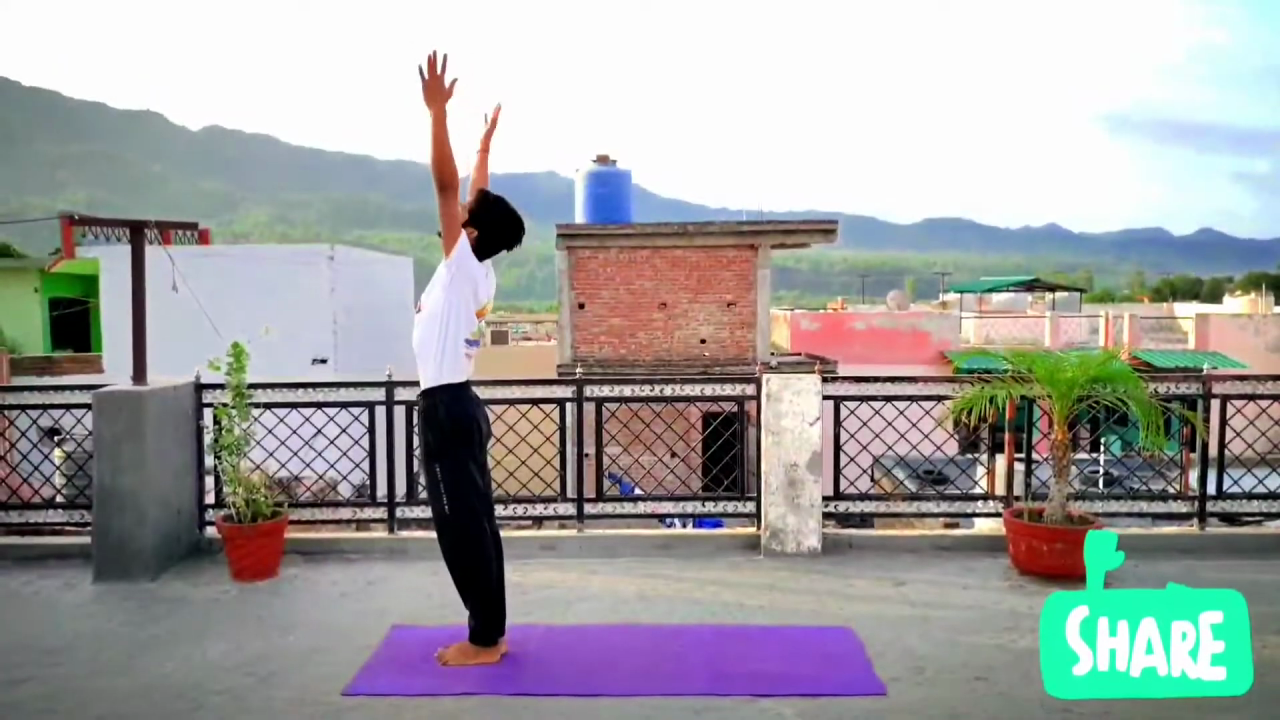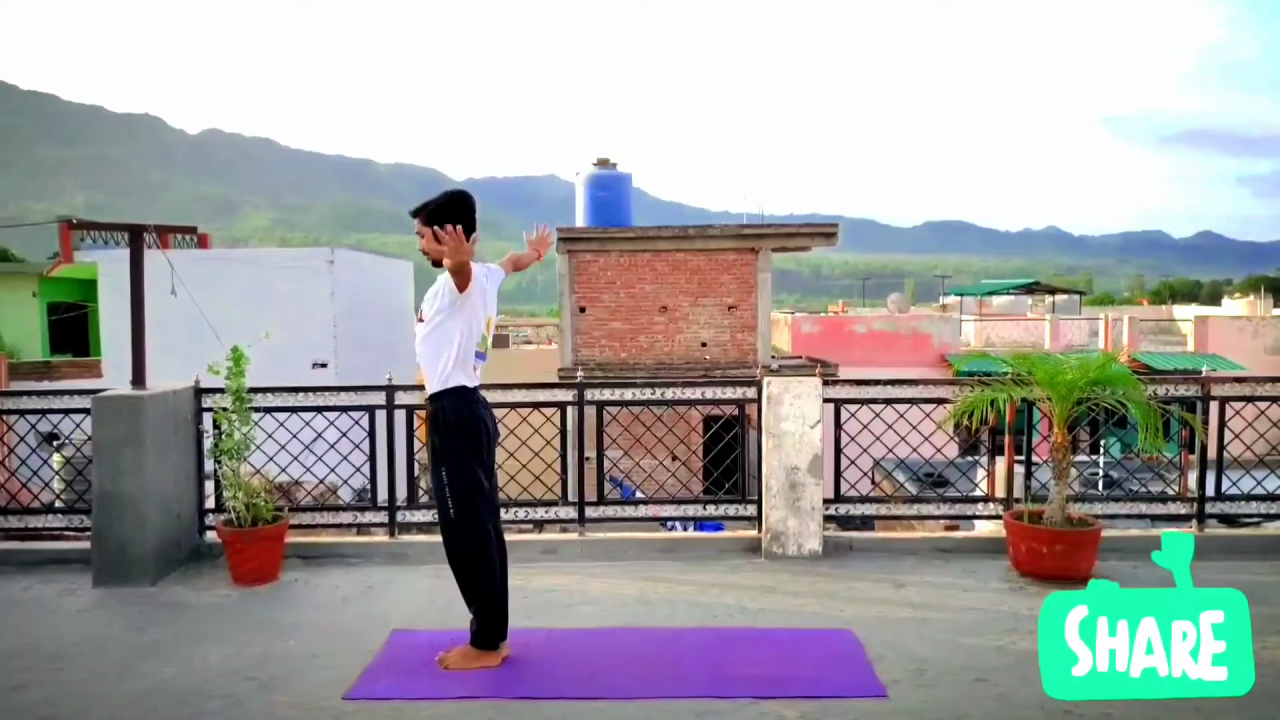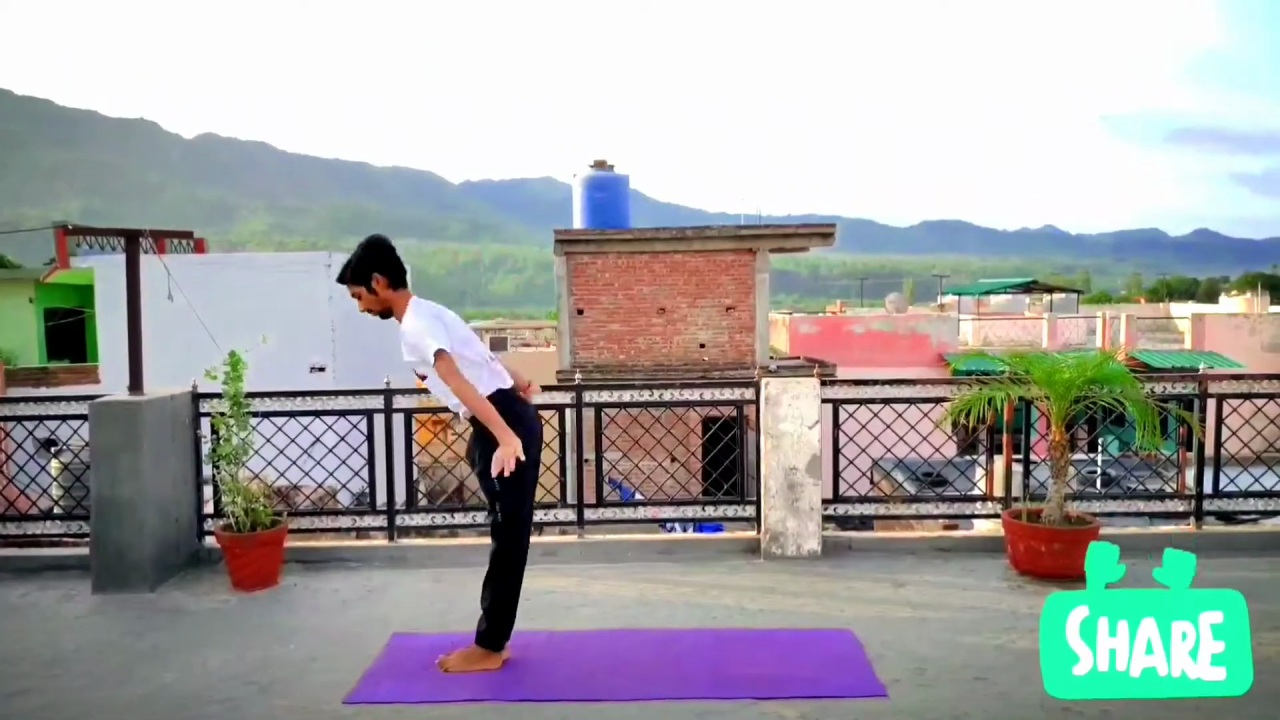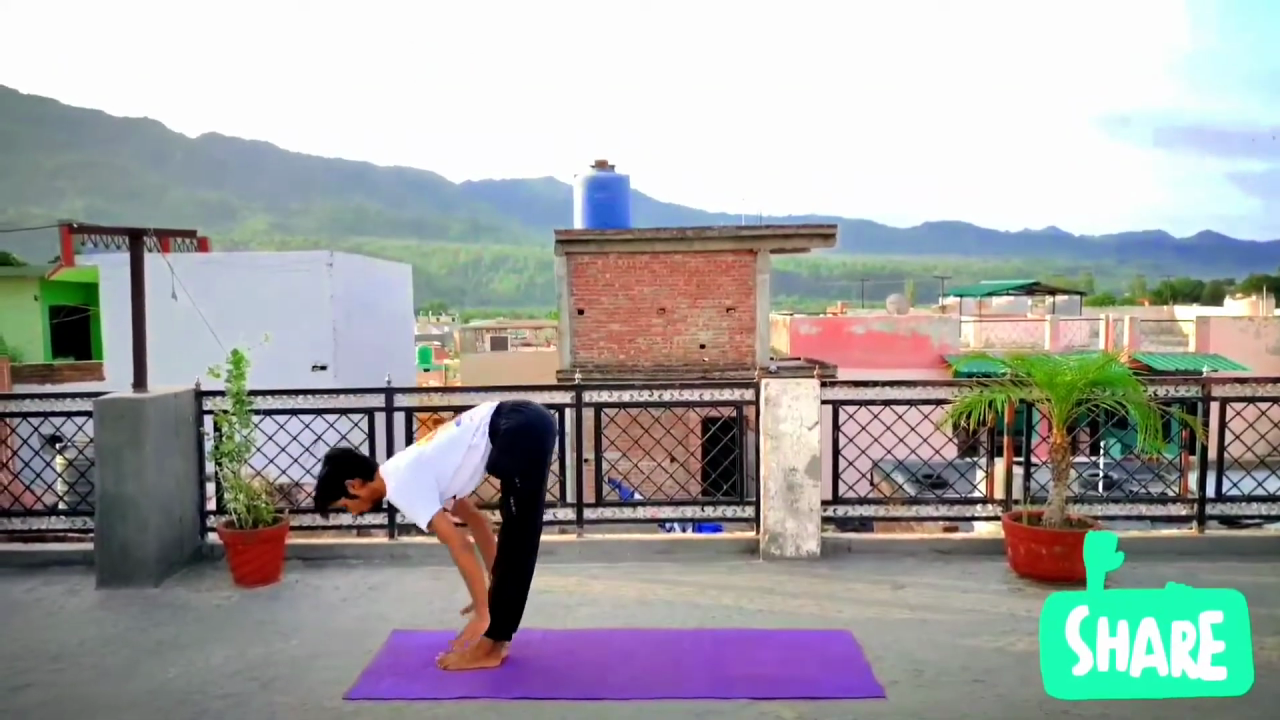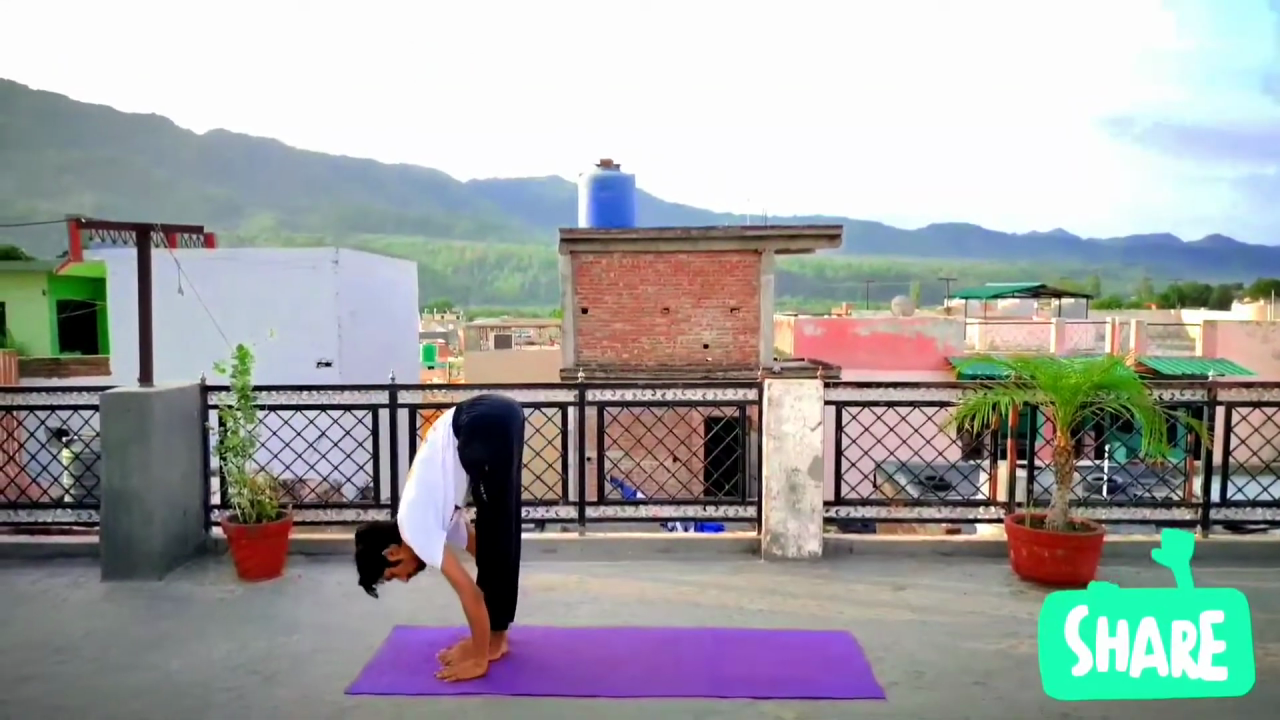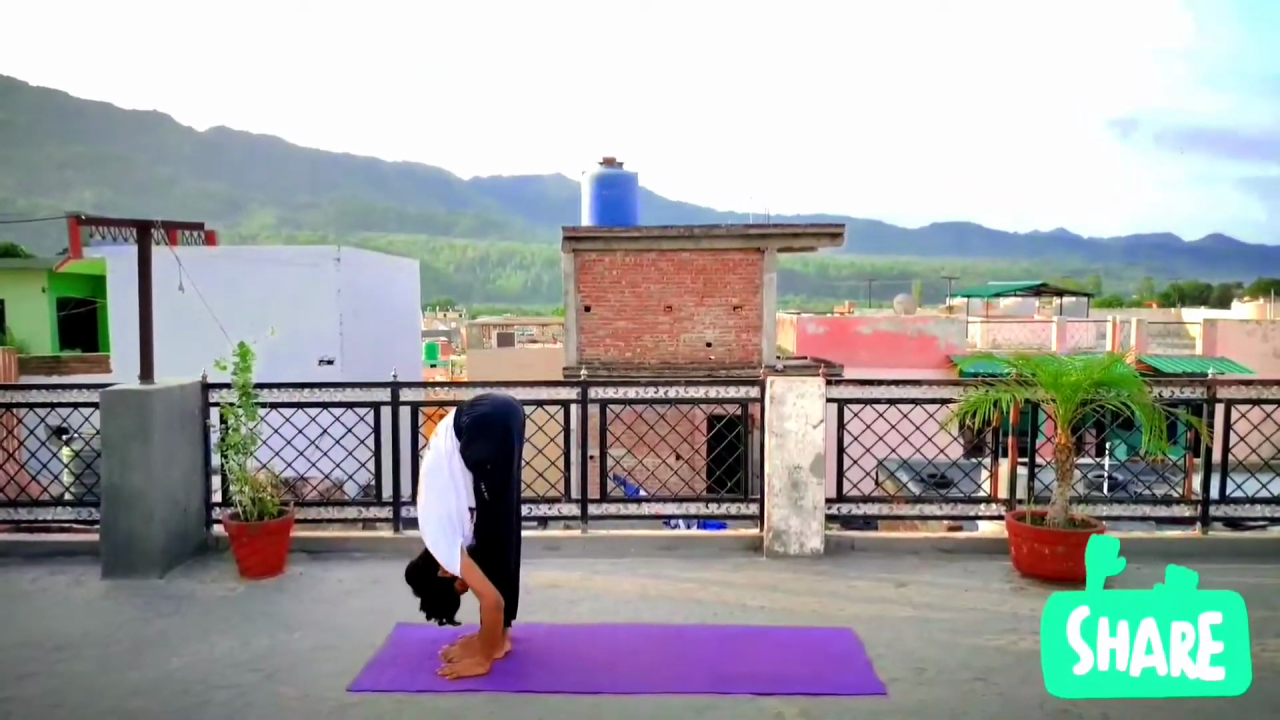
dt=0.4s
person 1, frame 1
left shoulder: (462, 271)
right shoulder: (481, 275)
left elbow: (446, 189)
right elbow: (472, 193)
left wrist: (437, 113)
right wrist: (485, 144)
left hip: (444, 409)
right hip: (462, 407)
left knee: (461, 527)
right knee: (475, 522)
left ankle: (484, 641)
right ankle: (490, 629)
person 1, frame 2
left shoulder: (458, 283)
right shoulder: (486, 276)
left elbow: (464, 268)
right elbow: (510, 262)
left wrist: (457, 259)
right wrist: (532, 252)
left hip: (453, 414)
right hip: (470, 411)
left knee: (466, 532)
right knee: (481, 528)
left ankle: (485, 646)
right ankle: (492, 635)
person 1, frame 3
left shoulder: (416, 325)
right shoulder: (427, 314)
left elbow: (460, 383)
left wrist: (505, 435)
right wrist: (516, 381)
left hip: (507, 423)
right hip: (508, 419)
left knee: (509, 535)
right knee: (507, 532)
left ankle: (489, 647)
right ankle: (493, 638)
person 1, frame 4
left shoulder: (400, 486)
right shoulder: (405, 472)
left elbow: (458, 546)
right elbow: (477, 522)
left wrist: (482, 610)
right wrist: (490, 590)
left hip: (521, 432)
right hip: (524, 424)
left knee: (517, 538)
right knee: (514, 536)
left ankle: (492, 645)
right ankle: (496, 638)
person 1, frame 5
left shoulder: (414, 528)
right shoulder: (423, 517)
left elbow: (470, 592)
right elbow: (479, 547)
left wrist: (479, 659)
left hip: (485, 425)
right hip: (494, 416)
left knee: (494, 535)
right knee: (498, 534)
left ankle: (492, 640)
right ankle: (494, 633)
person 1, frame 6
left shoulder: (440, 540)
left elbow: (492, 599)
left wrist: (484, 658)
right knee: (501, 531)
left ankle: (496, 639)
right ankle: (497, 633)
